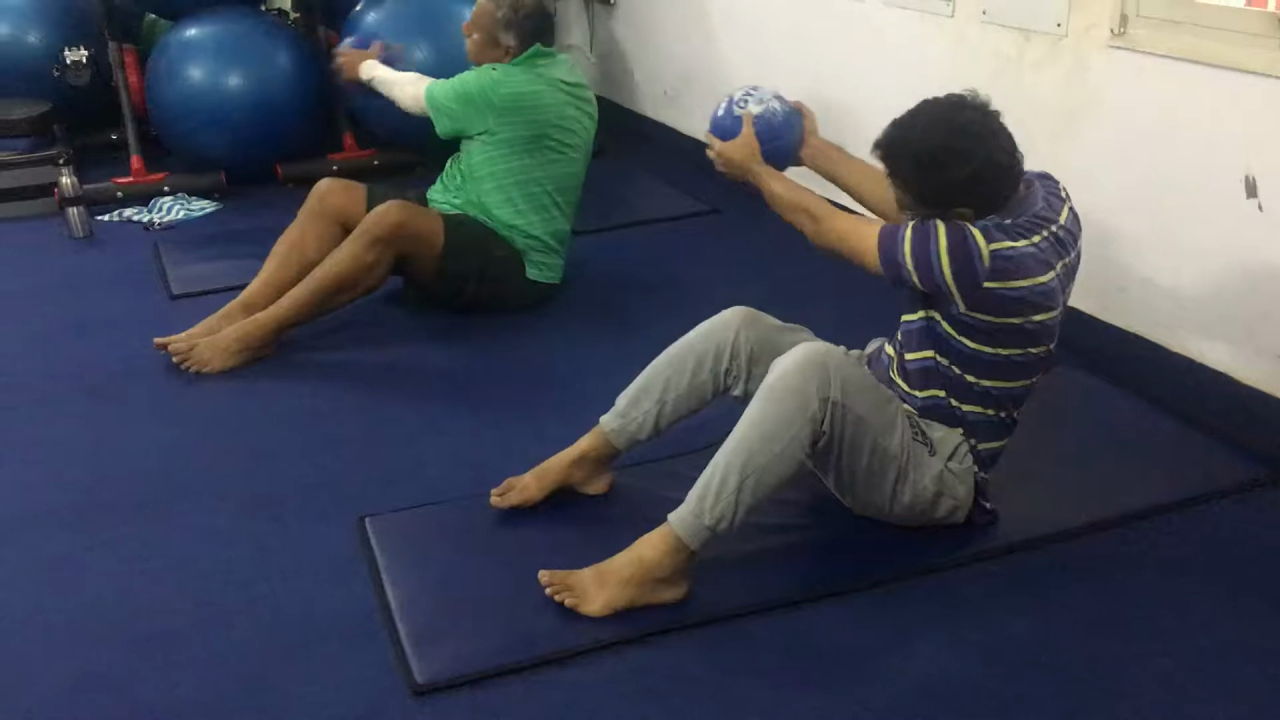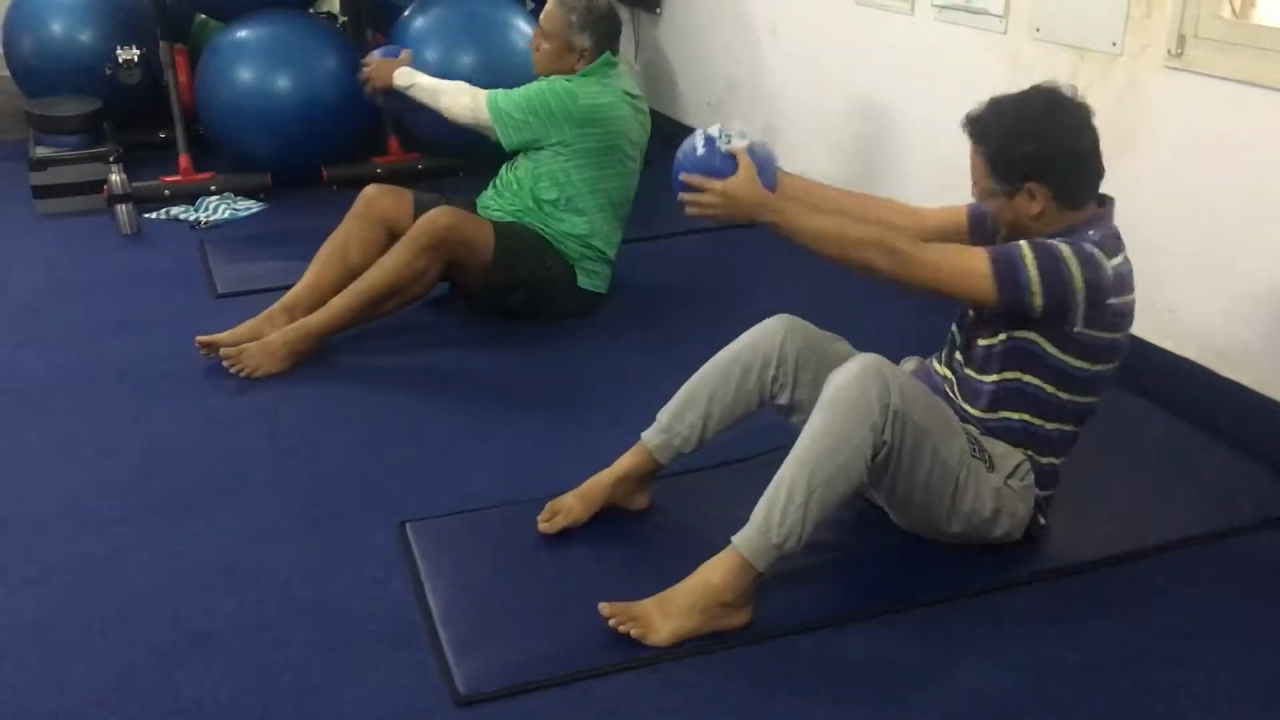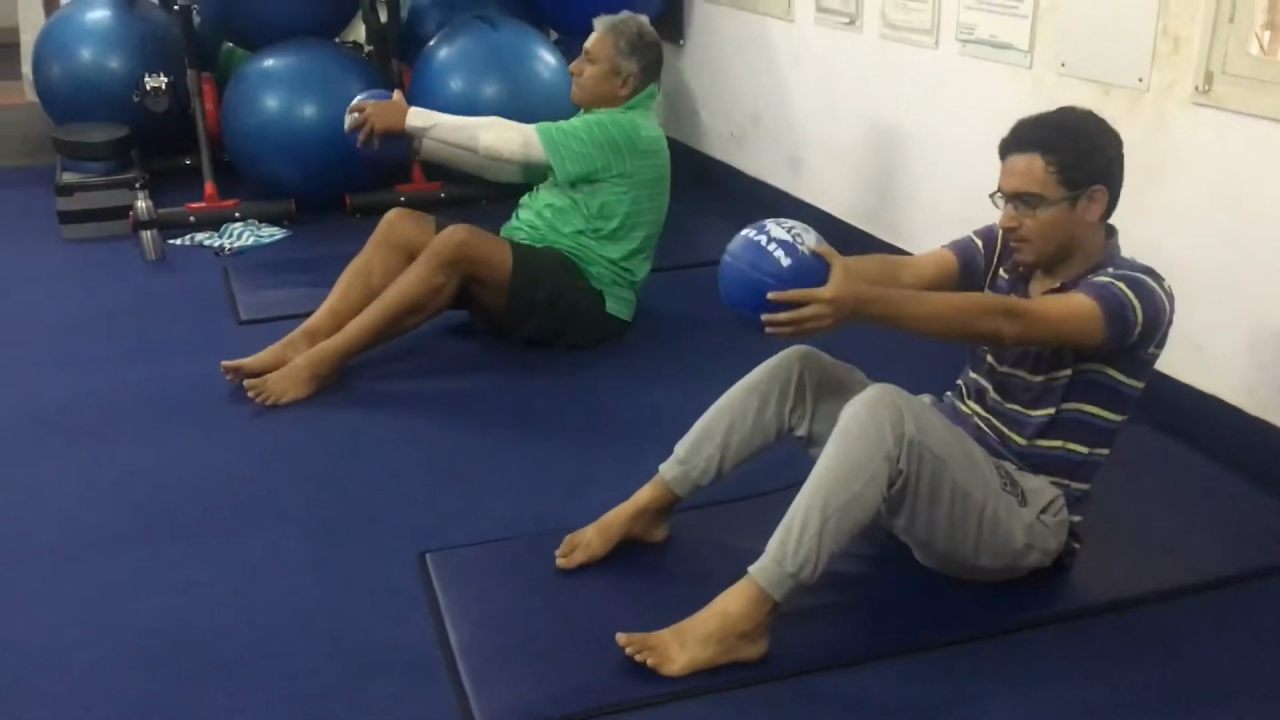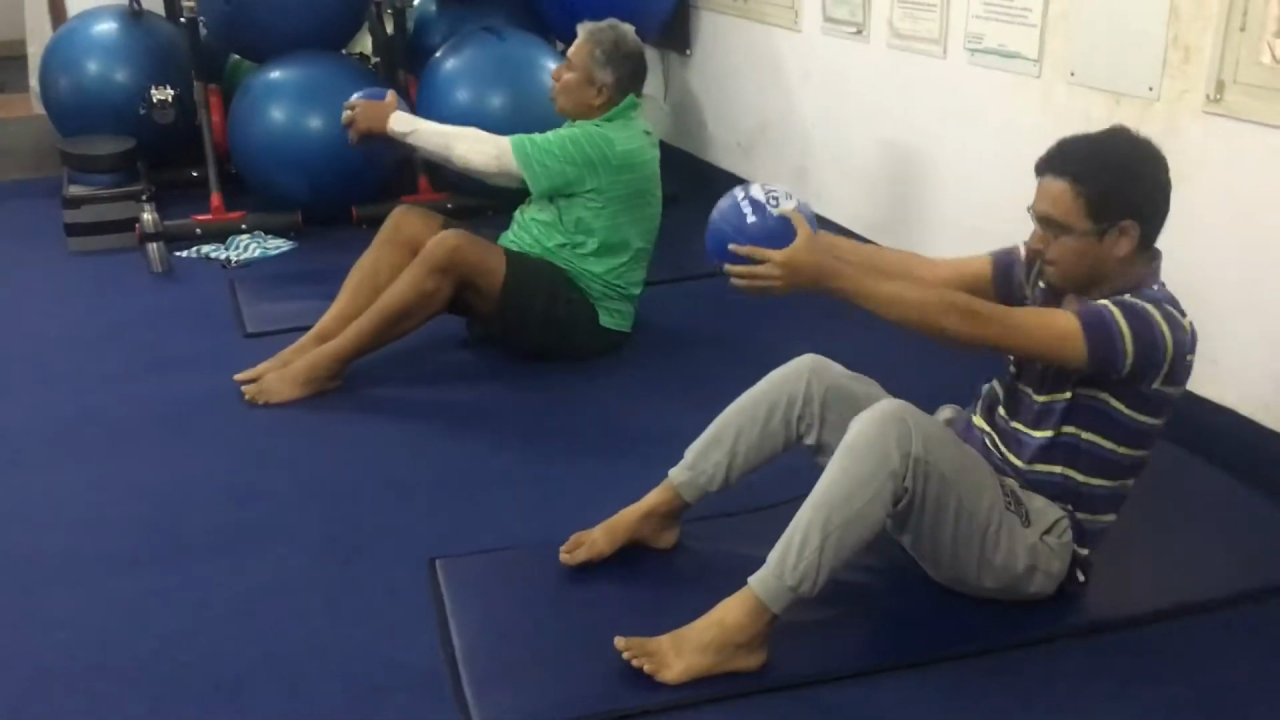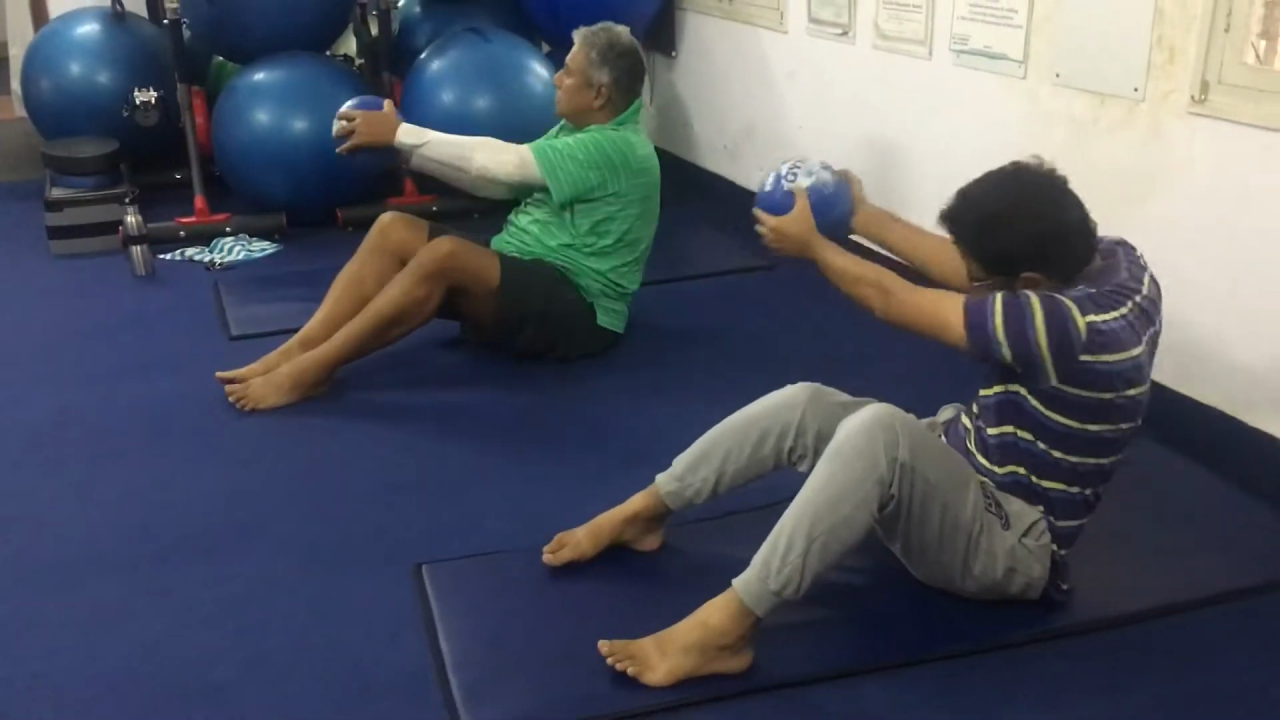
dt=1s
person 1, frame 1
left shoulder: (972, 251)
right shoulder: (1040, 192)
left elbow: (824, 226)
right elbow: (912, 214)
left wrist: (751, 165)
right wrist: (815, 149)
left hip: (934, 471)
left knee: (811, 366)
right knee: (739, 330)
left ankle: (664, 560)
right ankle: (587, 457)
person 1, frame 2
left shoulder: (1074, 269)
right shoulder: (1065, 216)
left elbow: (896, 258)
right elbow: (917, 223)
left wrist: (763, 208)
right wrist: (771, 186)
left hip: (992, 484)
left knee: (864, 377)
right knee: (783, 337)
left ankle: (728, 583)
right ankle: (630, 474)
person 1, frame 3
left shoulder: (1139, 298)
right shoulder: (1007, 250)
left elbow: (1004, 322)
right elbow: (905, 272)
left wrist: (858, 303)
right wrist: (828, 276)
left hip: (1019, 518)
right hip: (944, 454)
left knee: (881, 410)
right knee: (798, 368)
left ankle: (745, 615)
right ankle: (645, 508)
person 1, frame 4
left shoulder: (1152, 326)
right shoulder: (1046, 265)
left elbow: (969, 321)
right elbow: (931, 274)
left wrist: (821, 274)
right wrist: (808, 247)
left hip: (1027, 539)
right hip: (959, 472)
left knee: (890, 426)
right knee: (809, 379)
left ankle: (742, 625)
right ankle: (654, 512)
person 1, frame 5
left shoulder: (1059, 320)
right shoulder: (1110, 261)
left elbow: (894, 300)
right elbow: (967, 273)
left wrist: (810, 239)
right wrist: (863, 216)
left hip: (1012, 542)
left knee: (879, 429)
right knee: (804, 407)
left ankle: (724, 628)
right ankle: (640, 514)
person 2, frame 1
left shoulder: (499, 88)
right shoulder: (565, 72)
left elbow: (420, 98)
left wrist: (366, 67)
left hip: (512, 264)
left knee: (393, 220)
right knee: (331, 196)
left ankle: (257, 334)
right ankle: (238, 313)
person 2, frame 2
left shoulder: (572, 100)
right shoulder: (608, 84)
left elbow: (473, 108)
right elbow: (494, 115)
left wrist: (399, 76)
left hip: (559, 270)
left knee: (442, 225)
right knee: (377, 201)
left ankle: (301, 338)
right ankle: (284, 315)
person 2, frame 3
left shoulder: (626, 132)
right shoulder: (606, 119)
left elbow: (513, 145)
right elbow: (516, 165)
left wrist: (410, 119)
right wrist: (417, 144)
left hip: (583, 298)
right hip: (537, 262)
left knee: (459, 243)
right knee: (400, 226)
left ankle: (324, 360)
right ankle: (305, 341)
person 2, frame 4
left shoulder: (602, 146)
right shoulder: (611, 124)
left elbow: (492, 156)
right elbow: (512, 167)
left wrist: (393, 122)
right wrist: (413, 139)
left hip: (580, 314)
right hip: (539, 277)
left knee: (452, 248)
right knee: (407, 224)
left ankle: (325, 365)
right ankle: (314, 345)
person 2, frame 5
left shoulder: (615, 150)
right shoulder: (582, 131)
left elbow: (503, 163)
right elbow: (504, 183)
left wrist: (401, 133)
right wrist: (407, 153)
left hip: (575, 312)
left knee: (445, 255)
right knee: (392, 231)
left ankle: (312, 370)
right ankle: (298, 350)
